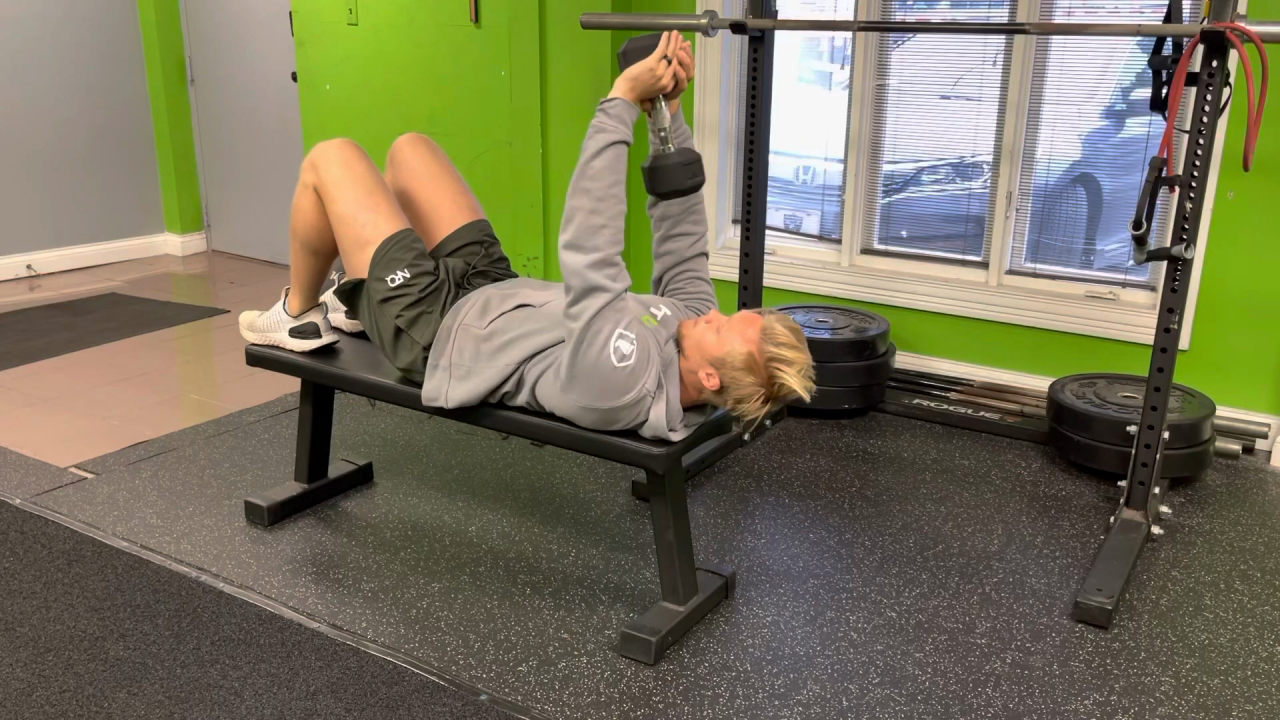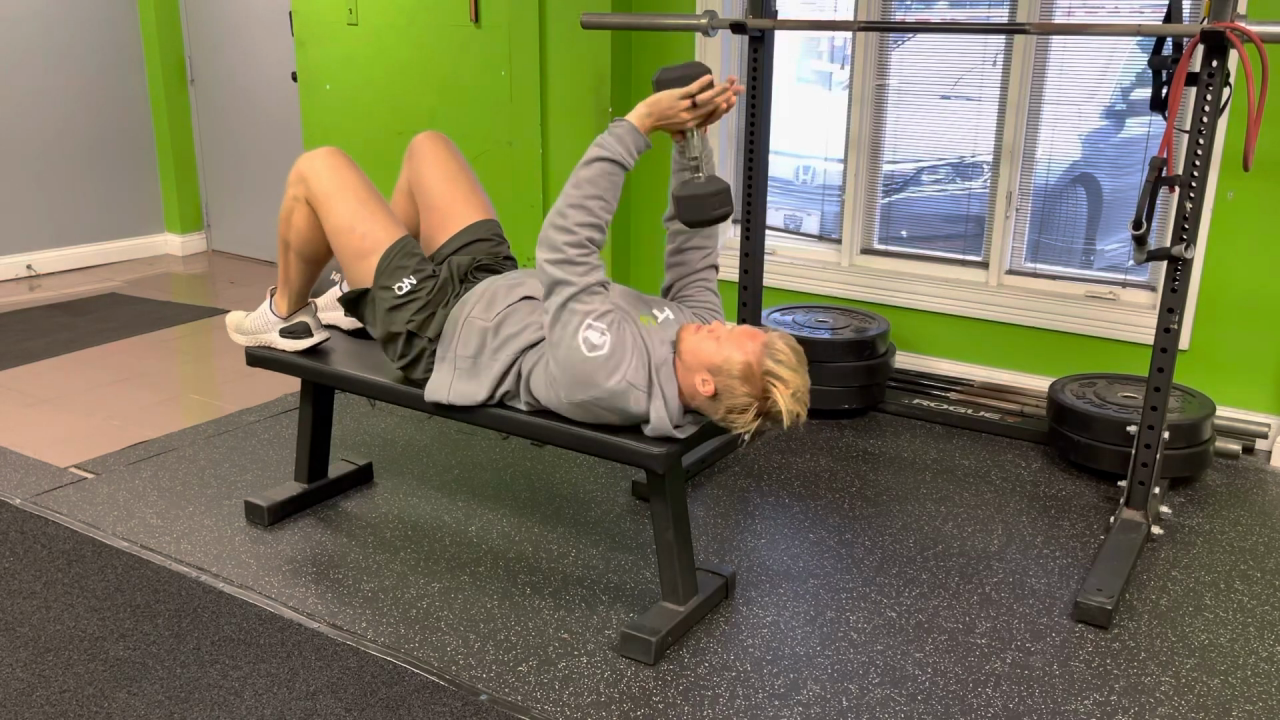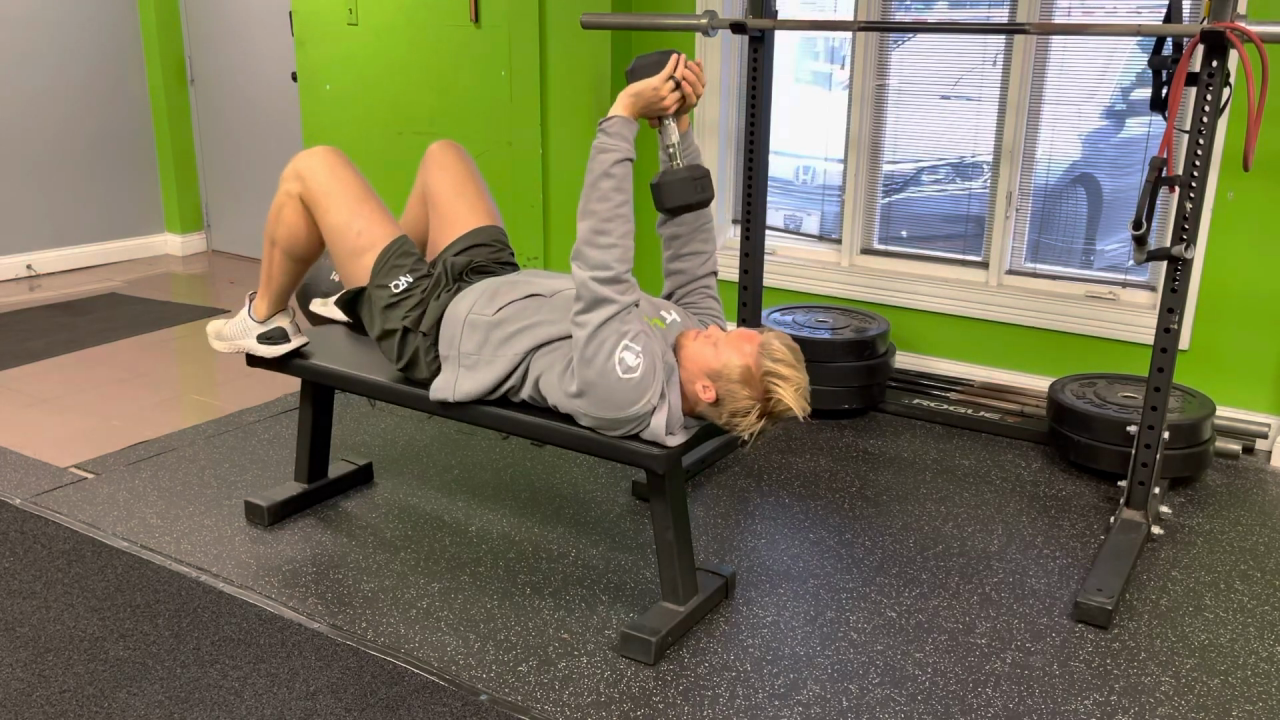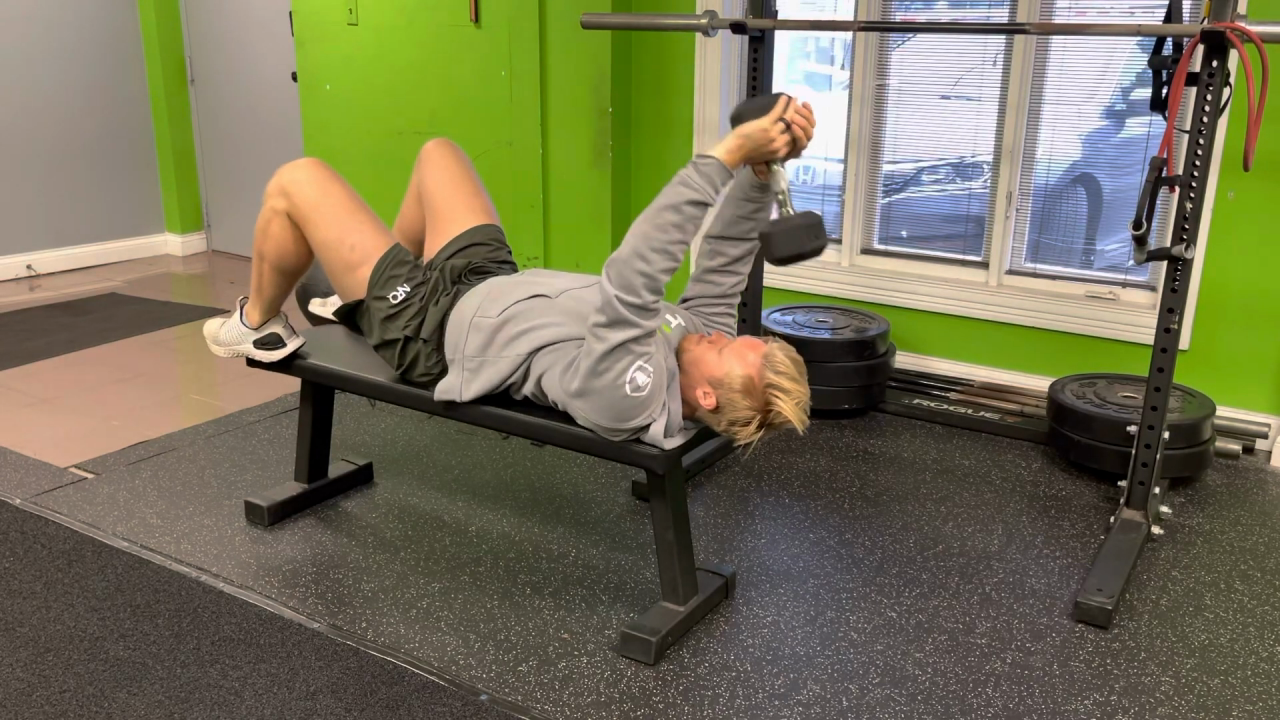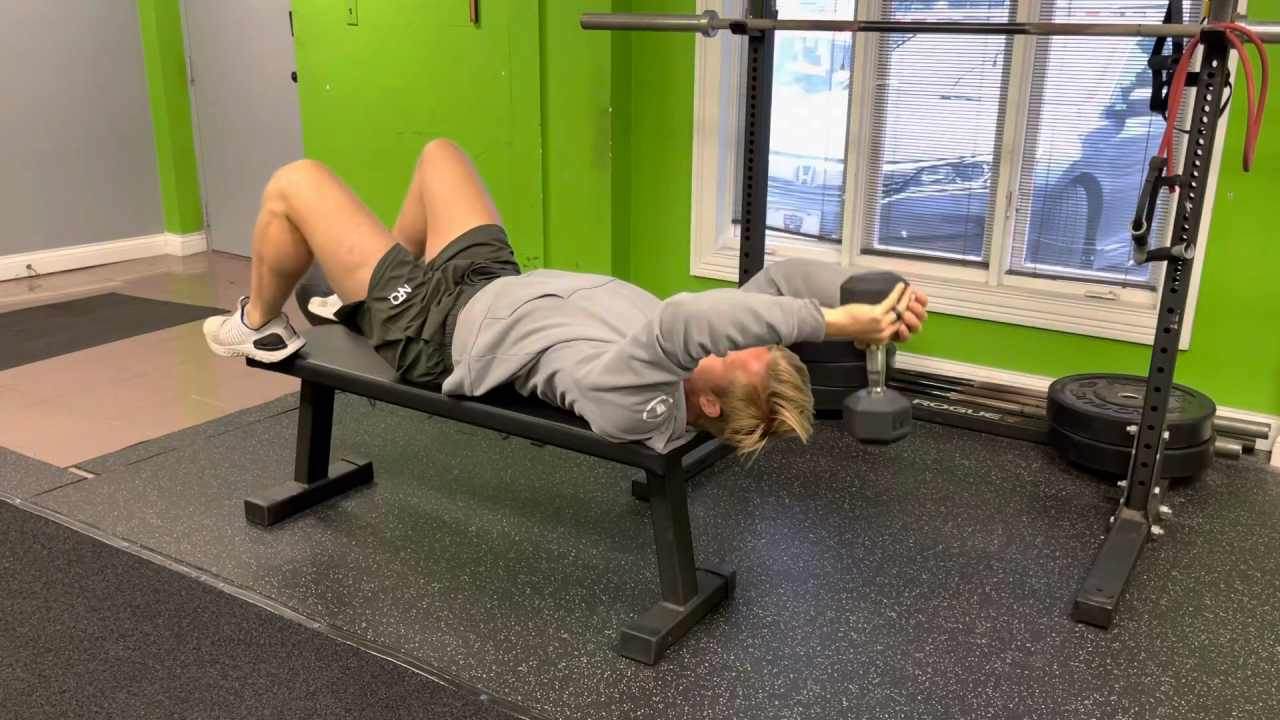
dt=1s
person 1, frame 1
left shoulder: (622, 384)
right shoulder: (693, 333)
left elbow: (588, 253)
right elbow: (682, 237)
left wrist: (622, 98)
right wrist: (668, 110)
left hip: (435, 331)
right hip: (490, 291)
left knee: (330, 159)
right knee: (410, 149)
left ankle: (300, 317)
right ankle: (354, 303)
person 1, frame 2
left shoulder: (609, 378)
right shoulder: (701, 336)
left elbow: (564, 248)
right elbow: (694, 247)
left wrist: (639, 123)
right wrist: (694, 135)
left hip: (437, 326)
right hip: (491, 285)
left knee: (318, 168)
right knee: (427, 144)
left ankle: (287, 316)
right ankle: (361, 297)
person 1, frame 3
left shoulder: (627, 391)
right shoulder: (702, 342)
left elbow: (601, 270)
right elbow: (692, 252)
left wrist: (624, 116)
right wrist: (678, 126)
left hip: (430, 325)
right hip: (490, 286)
left knee: (312, 167)
right knee: (442, 155)
left ankle: (265, 321)
right ankle: (363, 300)
person 1, frame 4
left shoulder: (632, 396)
right shoulder: (706, 344)
left elbow: (630, 287)
right elbow: (724, 264)
left wrist: (731, 154)
right wrist: (759, 169)
left hip: (429, 329)
right hip: (491, 285)
left knee: (295, 181)
right knee: (437, 150)
left ankle: (258, 326)
right ankle: (361, 296)
person 1, frame 5
left shoulder: (641, 407)
right shoulder: (706, 363)
left elbow: (680, 322)
right elbow: (781, 278)
left wrist: (846, 318)
right wrist: (869, 290)
left hip: (436, 330)
right hip: (494, 285)
left knee: (293, 183)
right knee: (439, 152)
left ankle: (260, 327)
right ankle: (366, 294)
